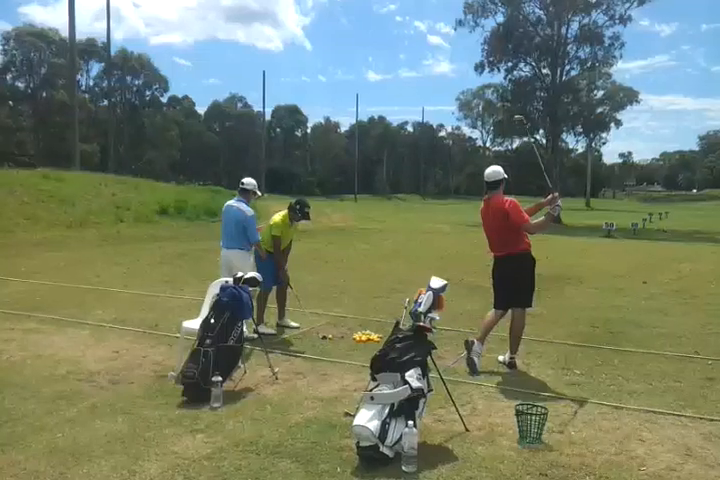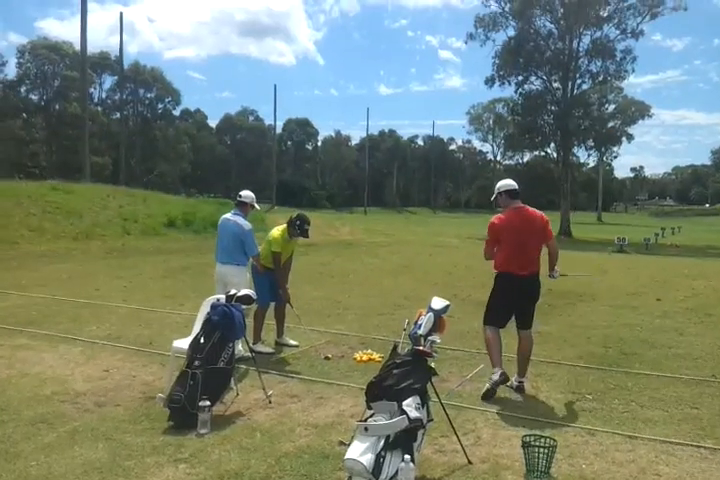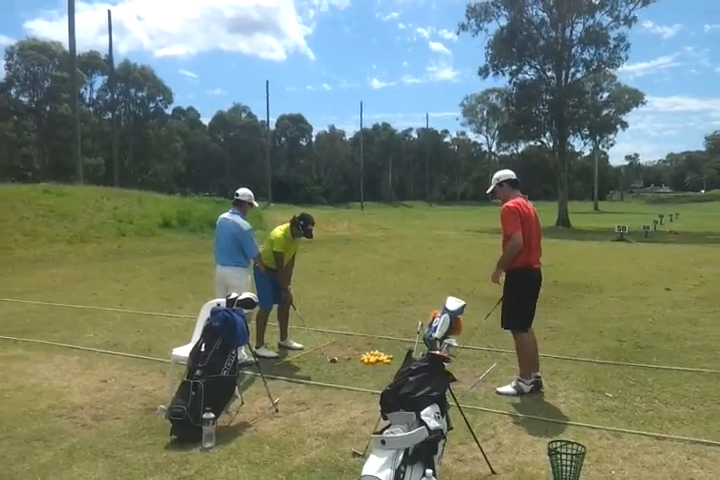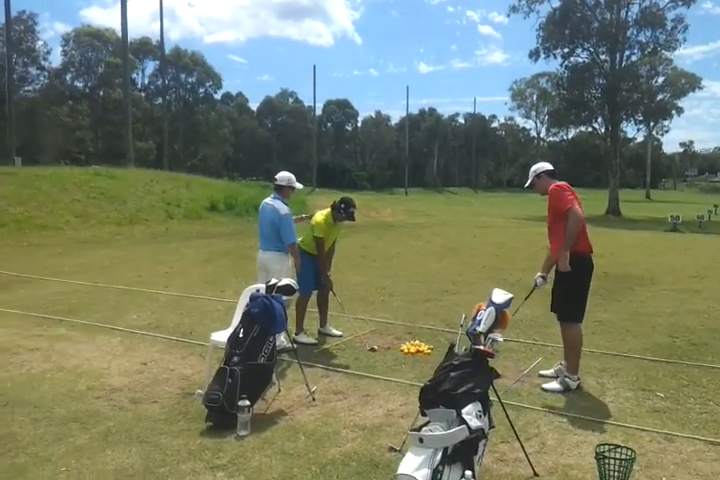
dt=0.7s
person 1, frame 1
left shoulder: (485, 207)
right shoulder: (508, 203)
right elbow: (530, 228)
left wrist: (543, 203)
right wrist: (551, 215)
left hip: (501, 262)
right hip: (520, 261)
left knee: (499, 308)
right knee: (519, 310)
left ankle: (477, 343)
right ankle: (511, 357)
person 1, frame 2
left shoulder: (497, 222)
right shoulder: (539, 217)
left elbow: (488, 255)
right elbow: (553, 248)
right wrist: (552, 268)
left hip: (506, 280)
right hip: (531, 280)
left knee: (491, 325)
right knee: (525, 331)
left ankle: (498, 372)
right ankle: (520, 380)
person 1, frame 3
left shoulder: (510, 208)
right shoulder: (529, 206)
left elbow: (515, 243)
left wrist: (498, 269)
left hip: (520, 274)
right hip: (532, 271)
left knee: (518, 329)
right knee: (525, 327)
left ankle: (525, 382)
right ankle: (534, 375)
person 1, frame 4
left shoulder: (558, 189)
right shoulder: (557, 196)
left elbow: (577, 217)
right elbow: (556, 240)
left wrist: (565, 252)
right wrist: (543, 272)
left hip: (575, 263)
right hip: (568, 263)
left knee: (571, 320)
right knee: (564, 318)
left ankle: (571, 377)
right ankle: (566, 366)
person 2, frame 1
left shoulder: (227, 206)
right shoulder: (247, 212)
right elbow: (254, 241)
left wrist: (254, 228)
right wrist: (263, 254)
left hip: (225, 252)
right hip: (241, 255)
person 2, frame 2
left shoulder: (223, 219)
right shoulder: (245, 226)
right elbow: (253, 254)
left hip: (220, 268)
right hip: (236, 271)
right ankle: (235, 349)
person 2, frame 3
left shoulder: (221, 219)
right shoulder: (243, 226)
right elbow: (254, 255)
right wrist: (262, 267)
left hip: (220, 270)
right hip: (237, 273)
right ankle: (238, 354)
person 2, frame 4
left shoulder: (265, 204)
right shoulder: (282, 210)
right elbow: (290, 242)
left wrist: (303, 218)
right wrist: (297, 260)
left hip: (262, 255)
right hip: (278, 258)
right ankle: (277, 341)
person 3, frame 1
left shoulder: (294, 221)
right shoulder: (278, 221)
left elbow: (288, 243)
right elbow: (276, 249)
left wrist: (284, 265)
right wrist: (282, 270)
left hip: (277, 254)
right hip: (265, 254)
left knee: (283, 285)
right knee: (266, 288)
left ankle: (282, 319)
right ankle: (259, 324)
person 3, frame 2
left shoulder: (294, 236)
right shoulder: (277, 236)
left elbow: (288, 259)
right elbow: (278, 265)
left wrist: (285, 283)
right wrist: (283, 289)
left hip: (275, 269)
right hip: (262, 269)
left knee: (281, 302)
right knee: (263, 304)
left ankle: (280, 337)
right ankle: (256, 342)
person 3, frame 3
left shoulder: (297, 235)
right shoulder: (279, 235)
left elbow: (291, 260)
right elbow: (279, 266)
left wrist: (288, 284)
right wrist: (286, 291)
left hip: (276, 270)
right hip: (264, 269)
left knee: (285, 303)
right knee: (266, 307)
left ankle: (284, 339)
right ankle: (259, 346)
person 3, frame 4
left shoulder: (338, 220)
right shoulder: (320, 221)
left elbow: (331, 245)
right elbow: (320, 251)
left wrist: (328, 270)
right wrist: (326, 276)
left hip: (317, 255)
right hip: (305, 254)
left knee: (324, 289)
right knee: (306, 292)
left ankle: (323, 326)
right ankle: (298, 333)
